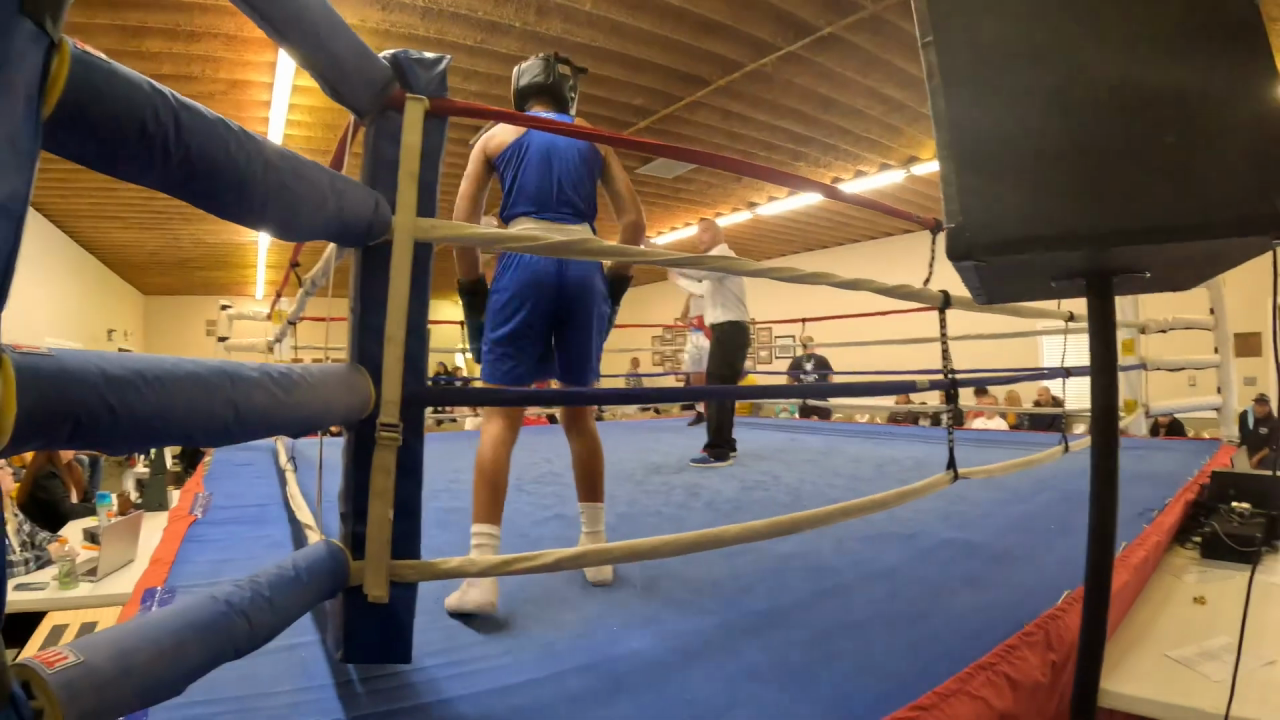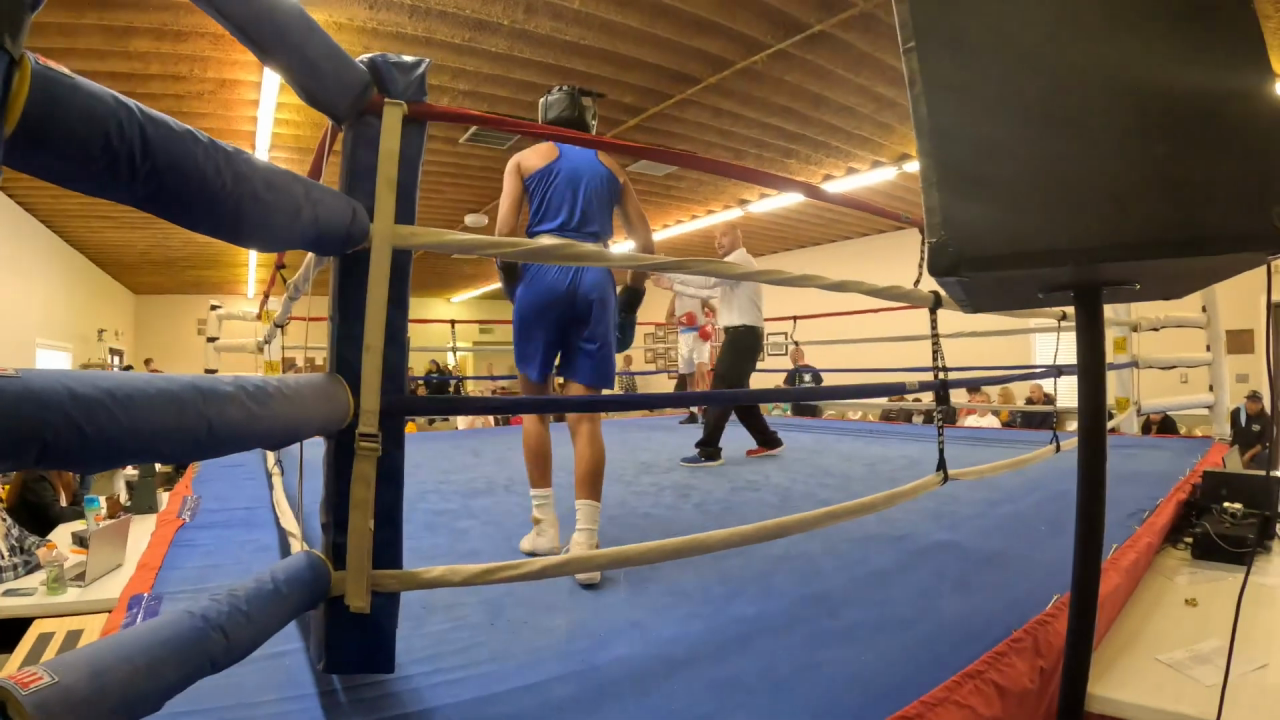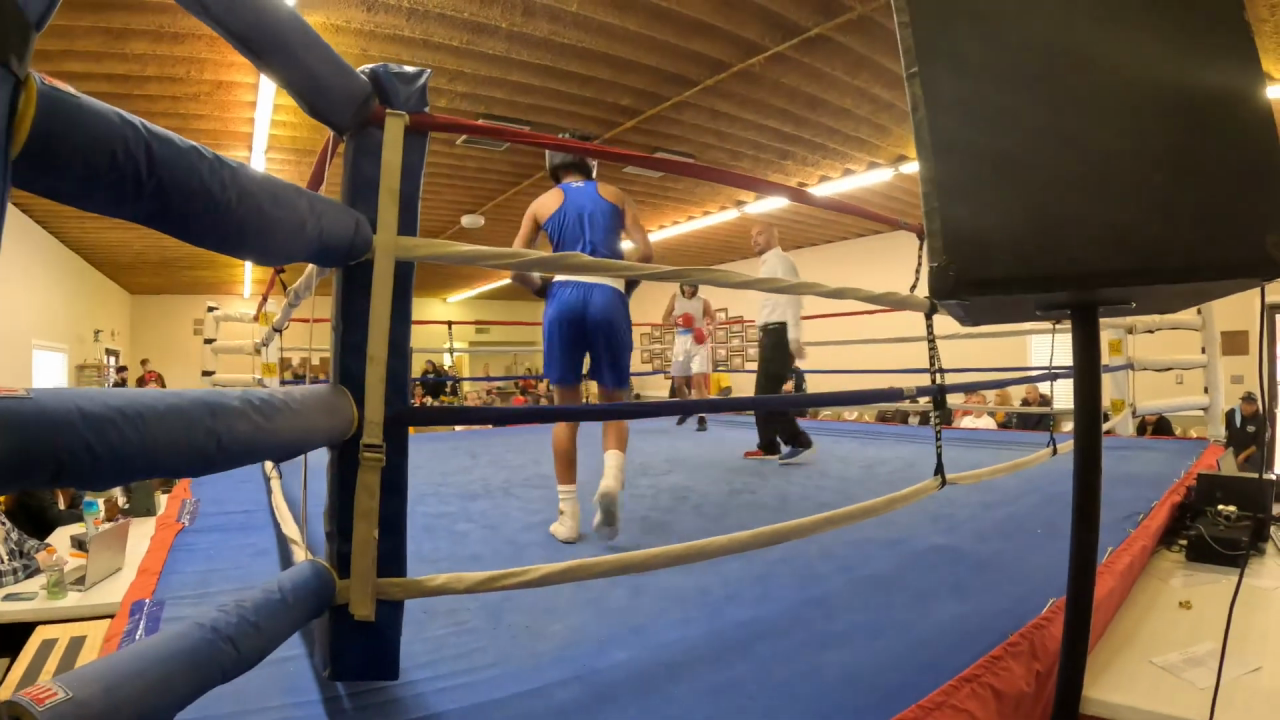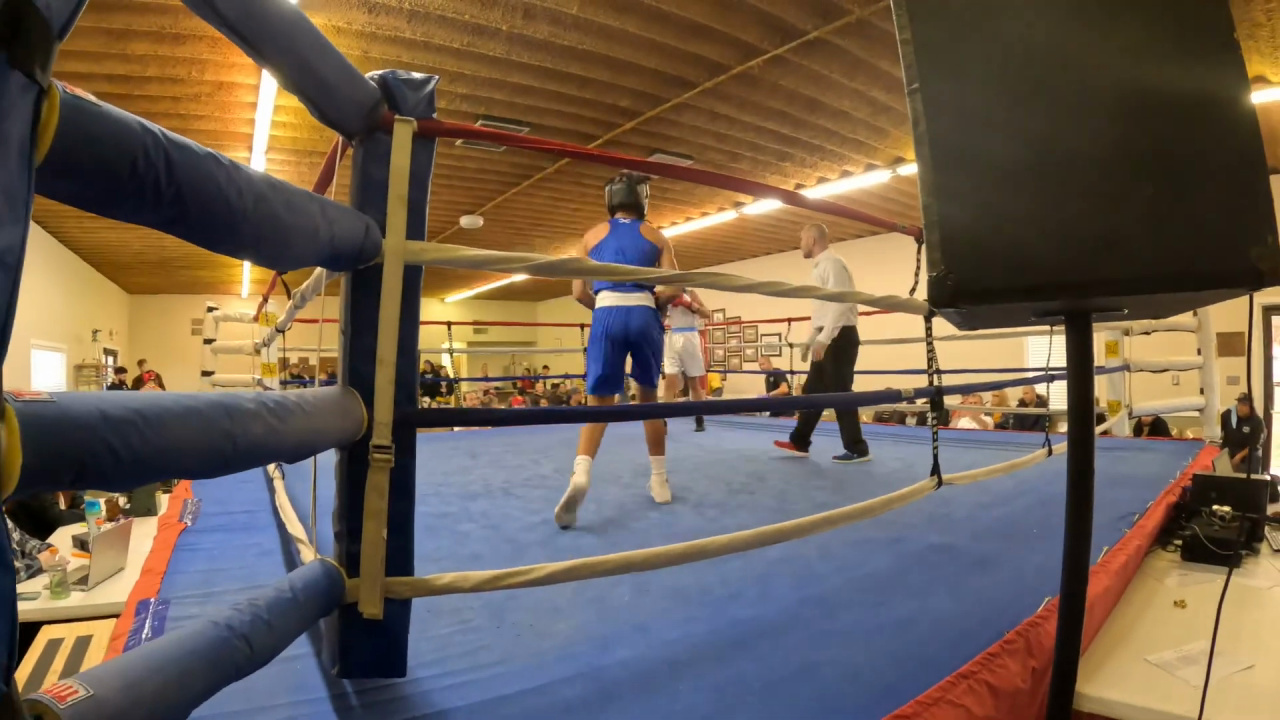
dt=0.4s
person 1, frame 1
left shoulder: (495, 135)
right shoulder: (591, 137)
left elbow: (461, 222)
right elbow: (633, 218)
left wrist: (472, 292)
right wrist: (616, 283)
left hip: (523, 265)
right hip: (582, 268)
left knee: (501, 417)
right knee: (579, 416)
left ankle: (480, 571)
right ankle: (596, 550)
person 1, frame 2
left shoulder: (525, 159)
right shoulder: (610, 167)
left elbow: (504, 233)
right elbow: (644, 240)
left wrist: (510, 281)
right wrist: (632, 297)
left hip: (544, 274)
right hip: (595, 280)
left knee: (535, 401)
right knee: (584, 414)
left ankle: (545, 525)
right ankle: (584, 544)
person 1, frame 3
left shoulder: (542, 204)
right shoulder: (614, 195)
left elbow: (517, 270)
right elbow: (645, 253)
left wrist: (542, 288)
right wrist: (625, 283)
left hip: (565, 296)
right hip: (609, 298)
left knee: (566, 409)
right knee: (613, 404)
left ankle: (567, 514)
right ankle: (611, 480)
person 1, frame 4
left shoulder: (593, 235)
right shoulder: (655, 235)
left elbow: (579, 294)
right elbow: (675, 289)
left hip: (608, 317)
right hip: (644, 316)
left knee: (598, 409)
right knee: (648, 401)
left ankle: (580, 477)
right ankle: (659, 482)
person 2, frame 1
left shoulder: (722, 256)
right shoulder: (718, 259)
left elbow: (696, 271)
right elbow: (705, 289)
right wrist: (677, 279)
left hip: (729, 331)
right hip: (729, 332)
left ankle: (718, 452)
right ankle: (726, 445)
person 2, frame 2
left shoulder: (739, 261)
right shoulder: (733, 265)
left elbow: (707, 281)
right elbow: (706, 291)
left wrist: (670, 270)
right wrist: (673, 285)
left hip: (742, 335)
right hip: (741, 336)
left knee: (720, 392)
right knee: (737, 393)
left ankle: (709, 452)
right ankle: (768, 441)
person 2, frame 3
left shoulder: (779, 261)
right shoulder: (768, 264)
left elbow: (791, 298)
left wrist: (794, 337)
left hip: (778, 332)
right hip: (771, 333)
left knee: (767, 392)
right knee: (768, 392)
left ankle: (799, 442)
right ankle: (767, 447)
person 2, frame 4
left shoulder: (832, 264)
right shoulder: (821, 266)
left elbow: (838, 305)
left wrist: (823, 339)
right wrist: (812, 339)
left hip: (840, 337)
right hip: (827, 339)
left knee: (839, 393)
right knee: (813, 391)
left ankle: (857, 449)
right ankle: (799, 442)
